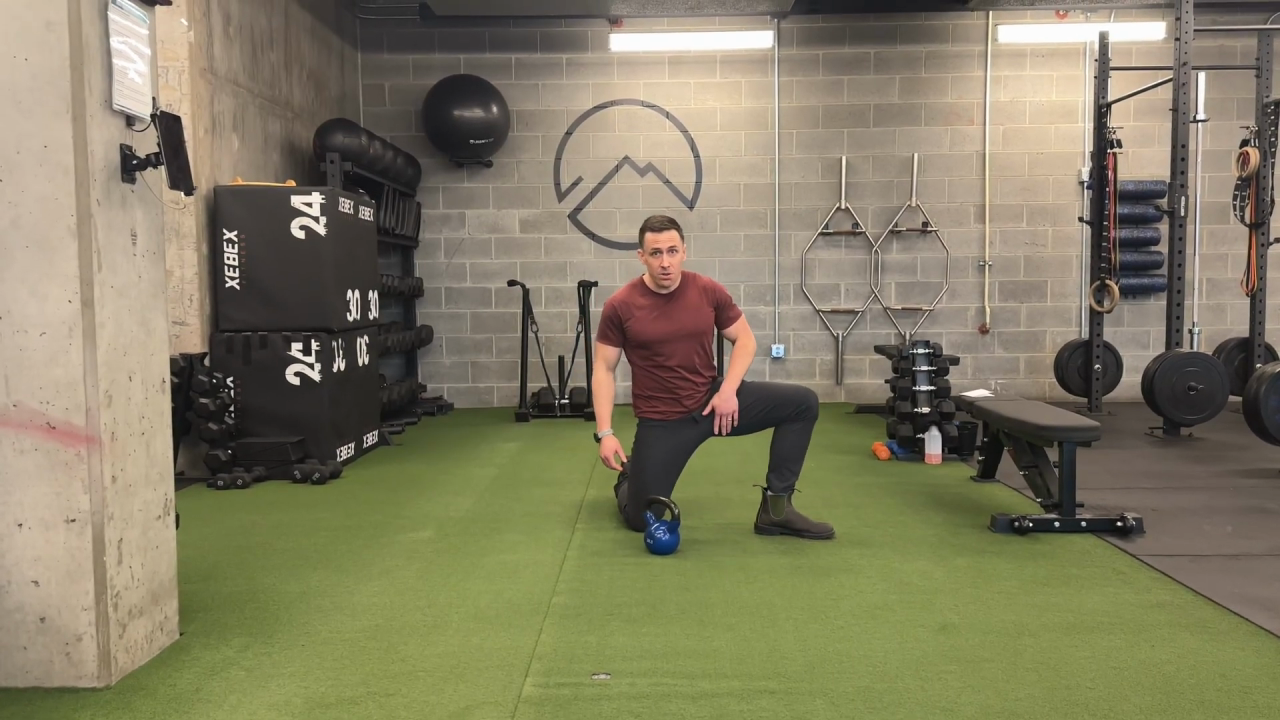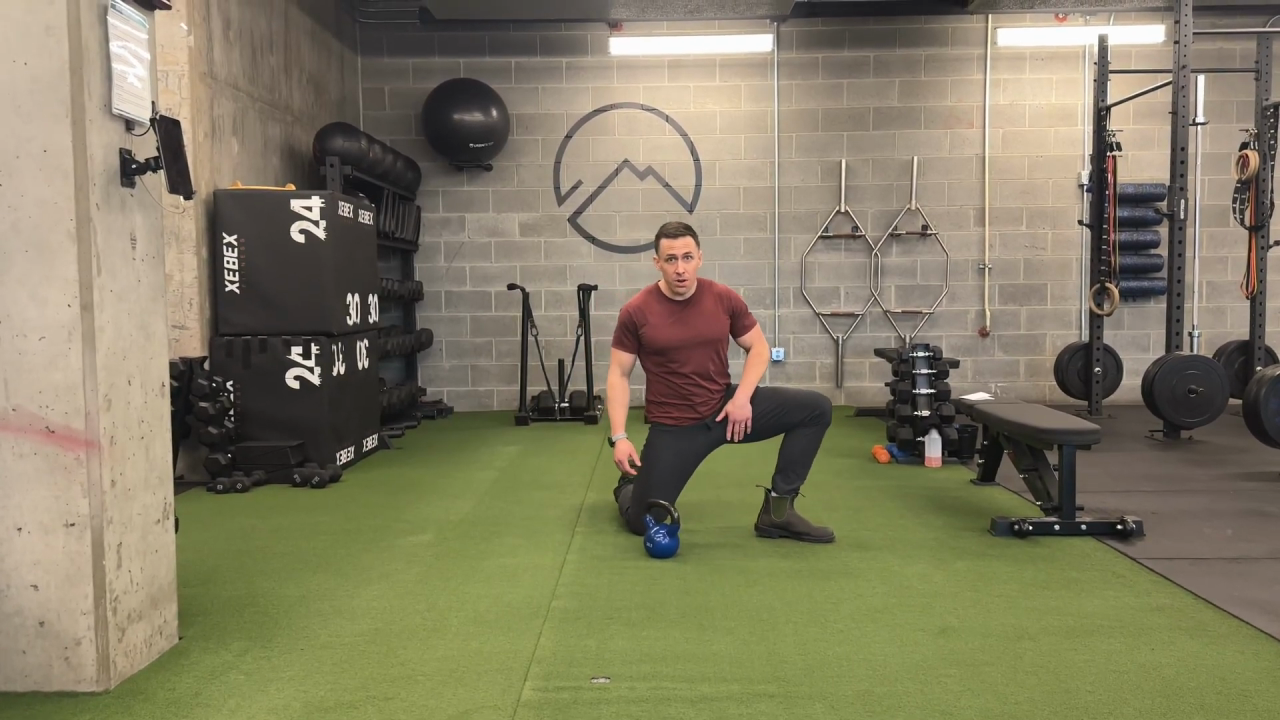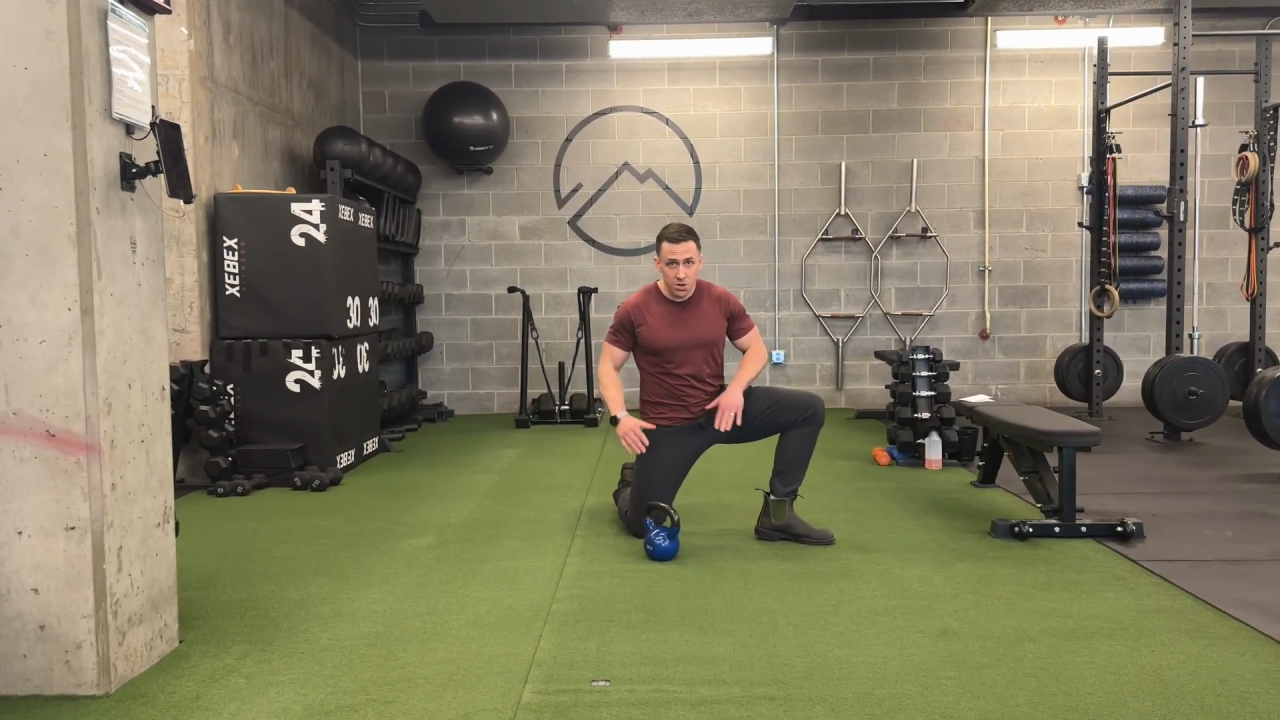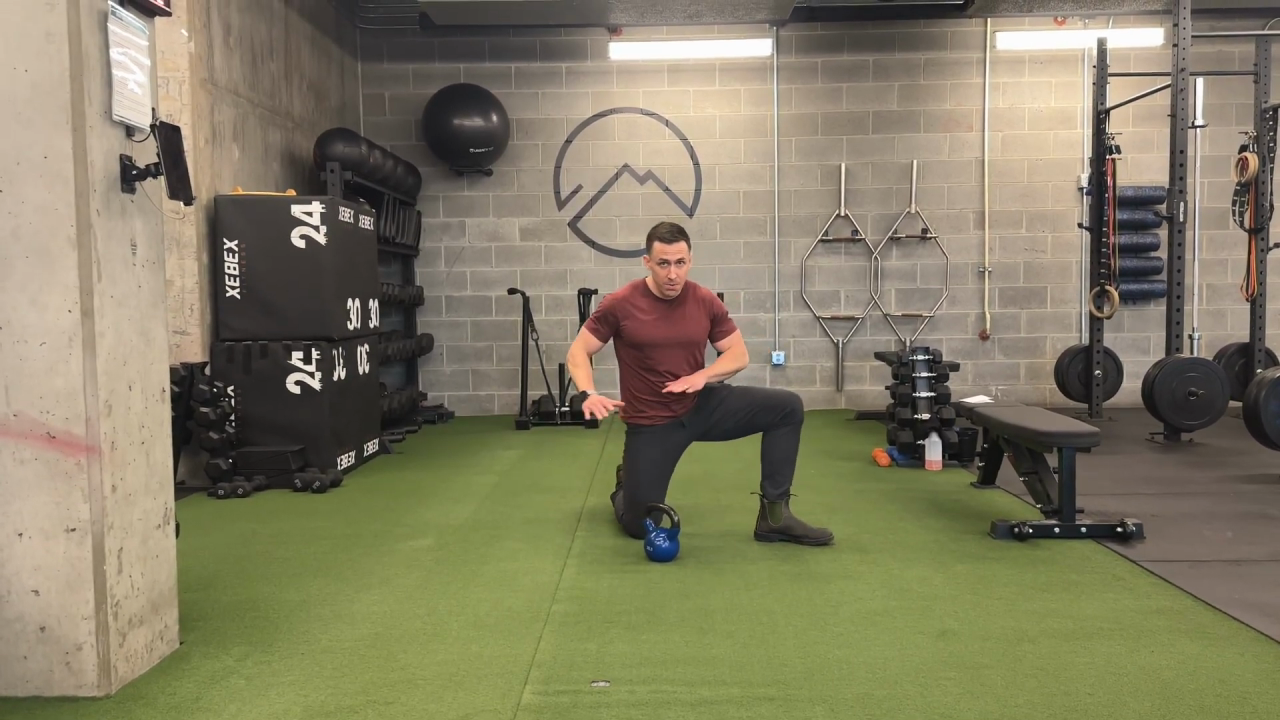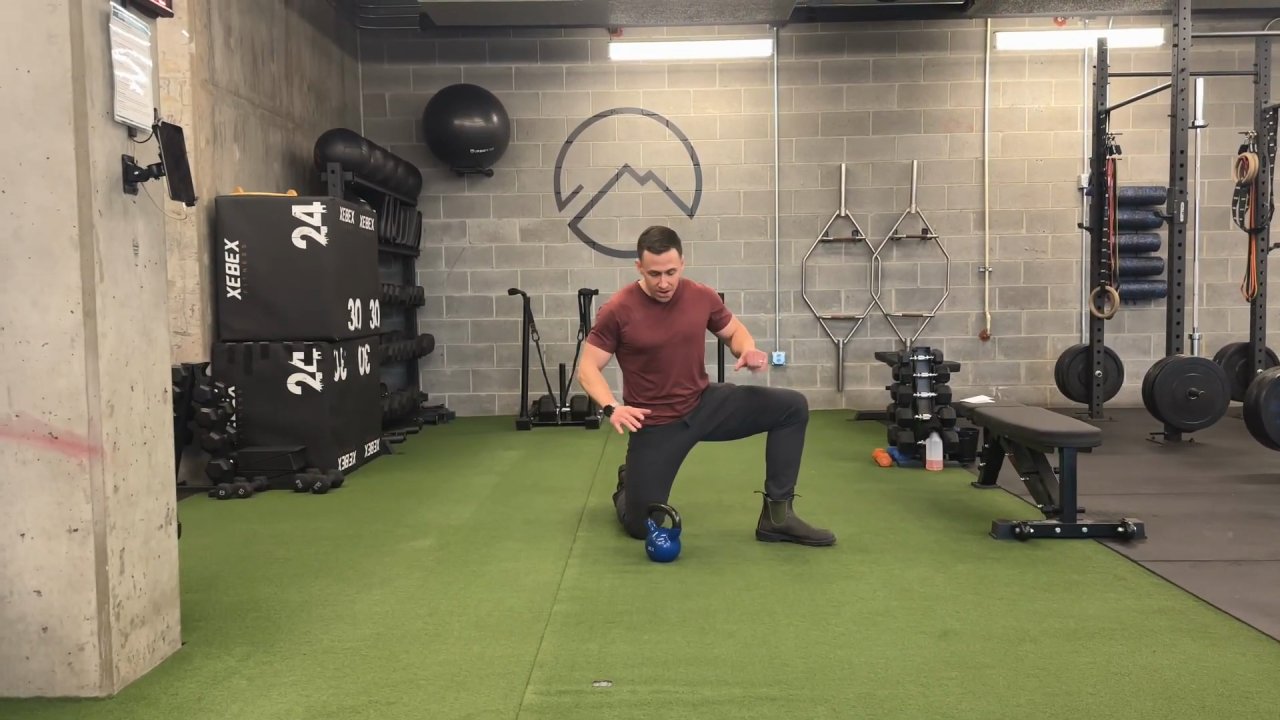
dt=0.3s
person 1, frame 1
left shoulder: (708, 291)
right shoulder: (620, 306)
left elbow: (745, 340)
right elbow: (604, 370)
left wrist: (728, 390)
right wrist: (605, 433)
left hip: (713, 399)
right hip: (662, 419)
left knee: (803, 402)
right knee: (642, 519)
left ankle: (776, 507)
right ankle: (630, 478)
person 1, frame 2
left shoulder: (724, 298)
right shoulder: (636, 312)
left elbow: (758, 348)
right elbow: (618, 375)
left wrist: (742, 398)
right wrist: (619, 437)
left hip: (725, 407)
right hip: (674, 425)
left knee: (817, 408)
right knee: (643, 521)
left ankle: (777, 509)
right ankle: (629, 486)
person 1, frame 3
left shoulder: (722, 301)
right shoulder: (634, 310)
left elbow: (756, 349)
right elbow: (608, 367)
left wrist: (736, 389)
right wrist: (620, 416)
left hip: (718, 408)
right hip: (667, 425)
left knee: (809, 408)
right knee: (643, 524)
left ankle: (777, 511)
right ankle: (629, 486)
person 1, frame 4
left shoulder: (706, 302)
right shoulder: (619, 304)
left elbow: (737, 354)
right elbow: (578, 352)
left wrist: (703, 376)
right wrist: (590, 393)
left hip: (701, 406)
right hip: (651, 424)
left knee: (787, 407)
right knee: (640, 526)
left ankle: (774, 514)
right ankle: (626, 487)
person 1, frame 5
left shoulder: (701, 296)
right shoulder: (617, 310)
left elbow: (734, 331)
right elbow: (588, 368)
left wrist: (748, 351)
right wrist: (612, 407)
left hip: (704, 404)
right hip: (656, 424)
left knee: (792, 407)
right knee: (641, 526)
left ankle: (777, 513)
right ankle: (627, 488)
